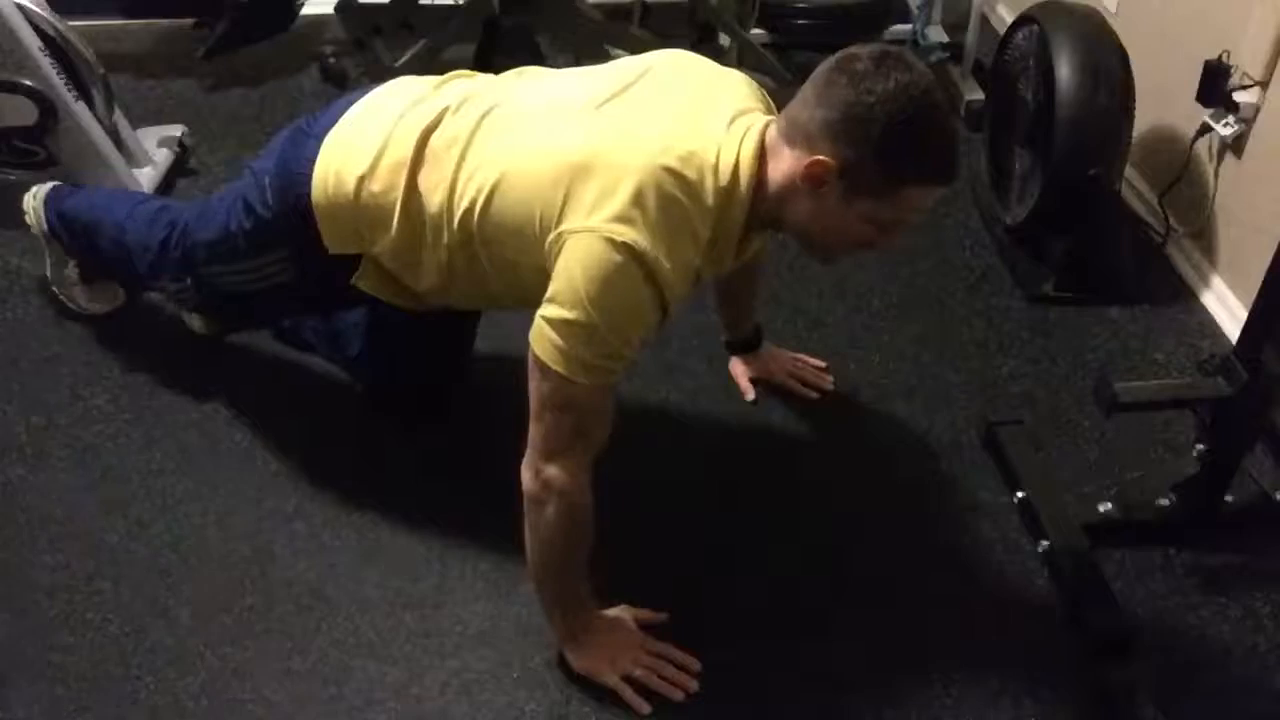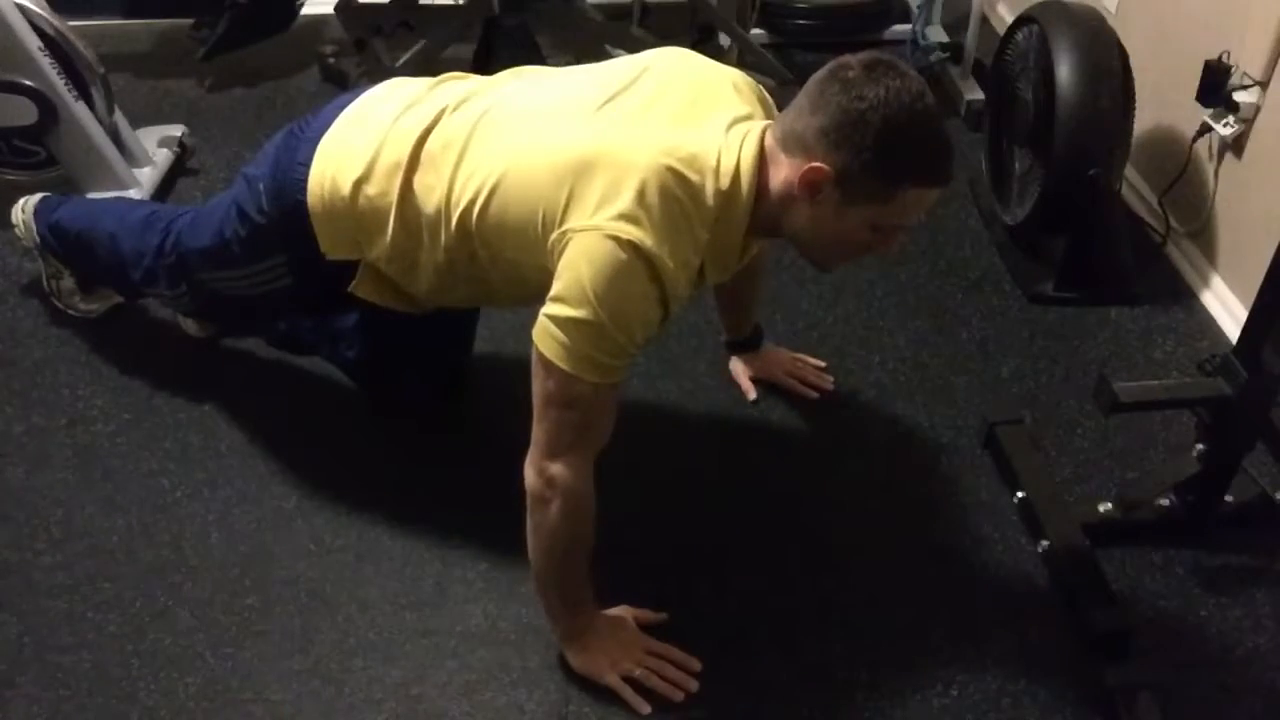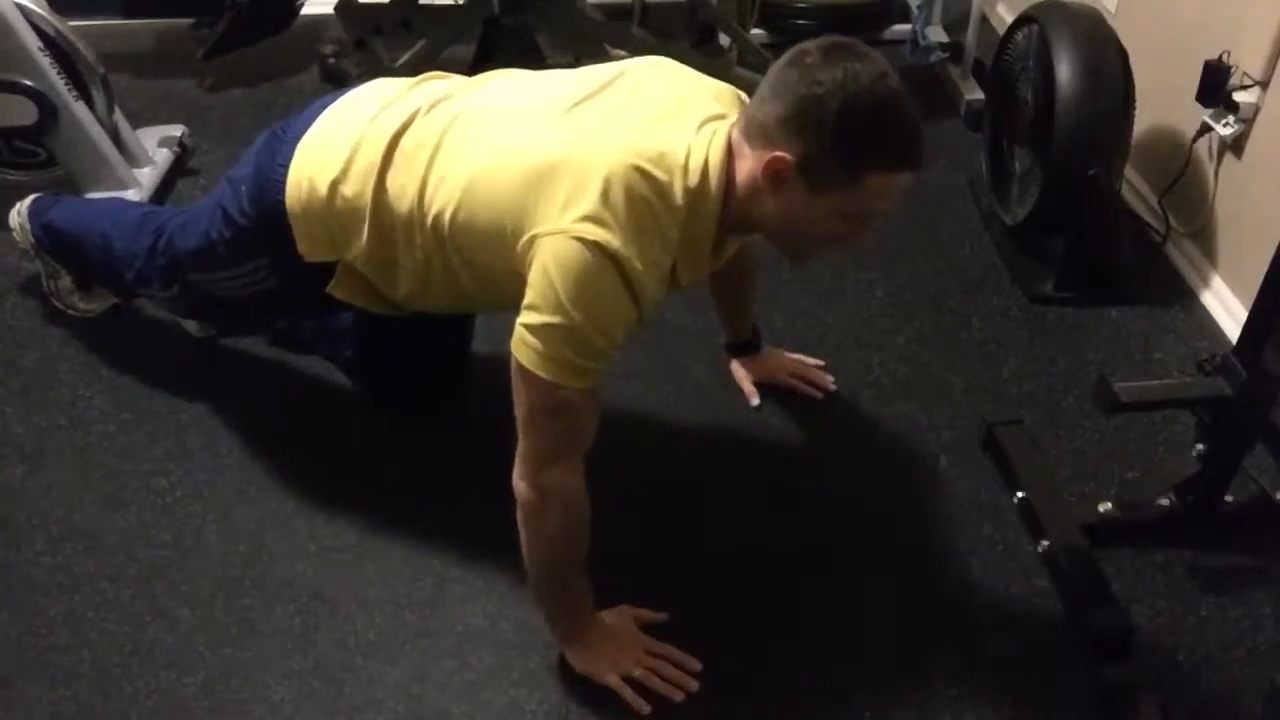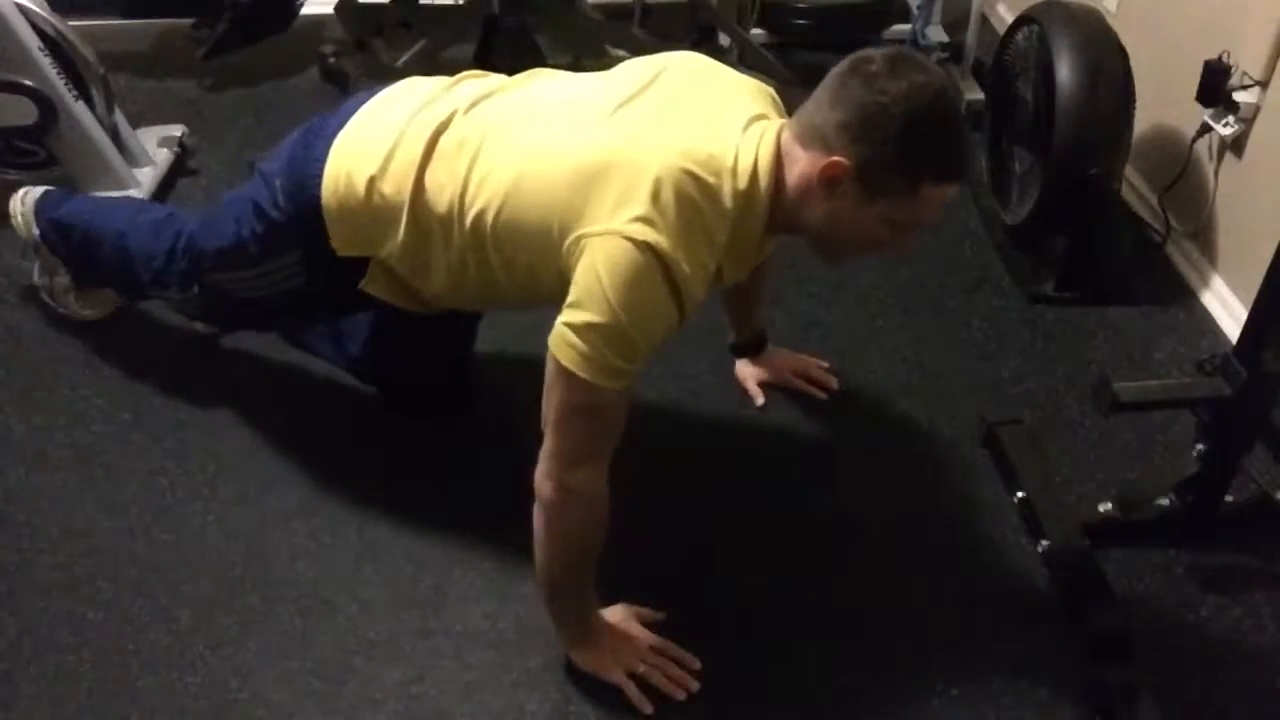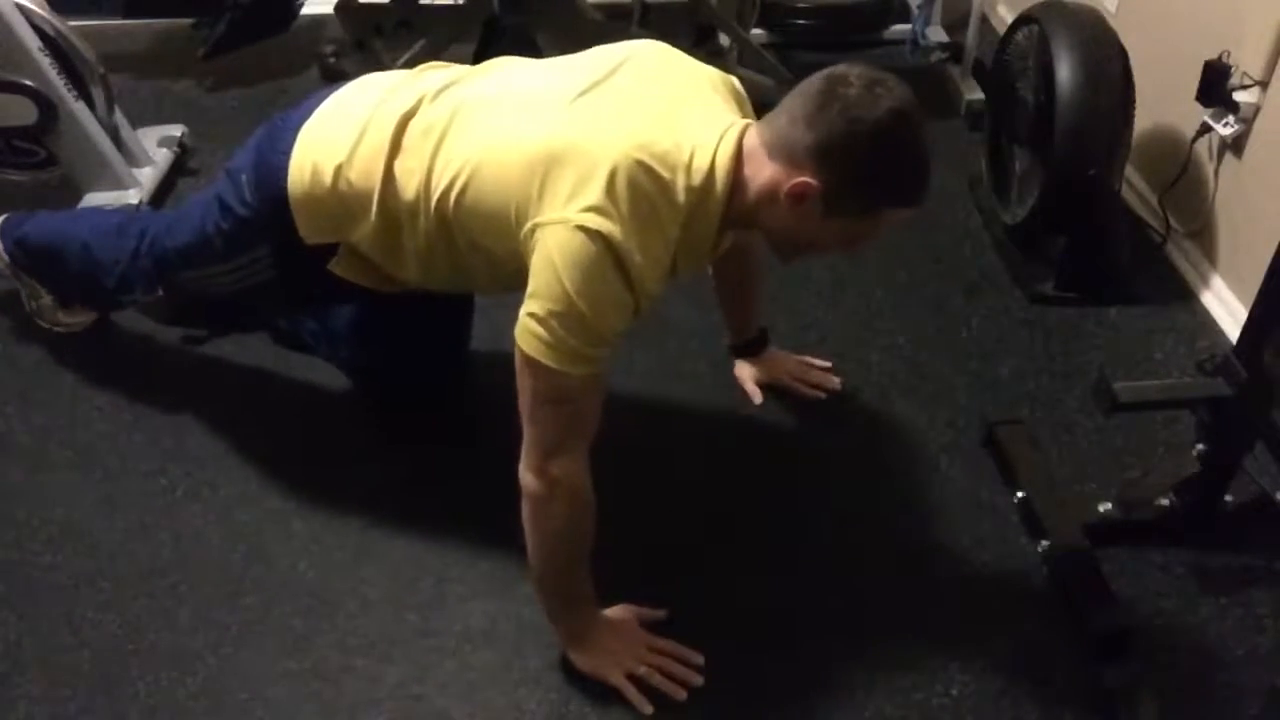
dt=1s
person 1, frame 1
left shoulder: (748, 106)
right shoulder: (629, 245)
left elbow: (737, 231)
right elbow: (554, 471)
left wrist: (746, 341)
right wrist: (577, 631)
left hip: (417, 126)
right hip: (345, 192)
left knee: (408, 379)
right knee: (190, 250)
left ankle: (228, 299)
right ankle: (67, 218)
person 1, frame 2
left shoulder: (744, 105)
right shoulder: (631, 247)
left elbow: (737, 231)
right elbow: (556, 470)
left wrist: (746, 341)
right wrist: (578, 630)
left hip: (414, 129)
right hip: (340, 193)
left knee: (412, 387)
right knee: (185, 259)
left ankle: (226, 306)
person 1, frame 3
left shoulder: (726, 112)
right shoulder: (600, 246)
left elbow: (731, 235)
right elbow: (546, 477)
left wrist: (747, 345)
right wrist: (578, 633)
left hip: (400, 127)
right hip: (322, 191)
left knee: (417, 386)
right knee: (175, 258)
left ankle: (230, 301)
person 1, frame 4
left shoulder: (756, 112)
right shoulder: (648, 247)
right elbow: (568, 475)
left wrist: (751, 344)
right wrist: (580, 632)
left hip: (428, 128)
right hip: (355, 194)
left knee: (419, 381)
right knee: (195, 261)
left ankle: (244, 300)
person 1, frame 5
left shoulder: (720, 102)
right shoulder: (604, 237)
left elbow: (731, 229)
right elbow: (550, 470)
left wrist: (751, 346)
right wrist: (580, 632)
left hip: (397, 125)
right hip: (323, 185)
left knee: (418, 375)
right knee: (165, 259)
left ankle: (272, 298)
